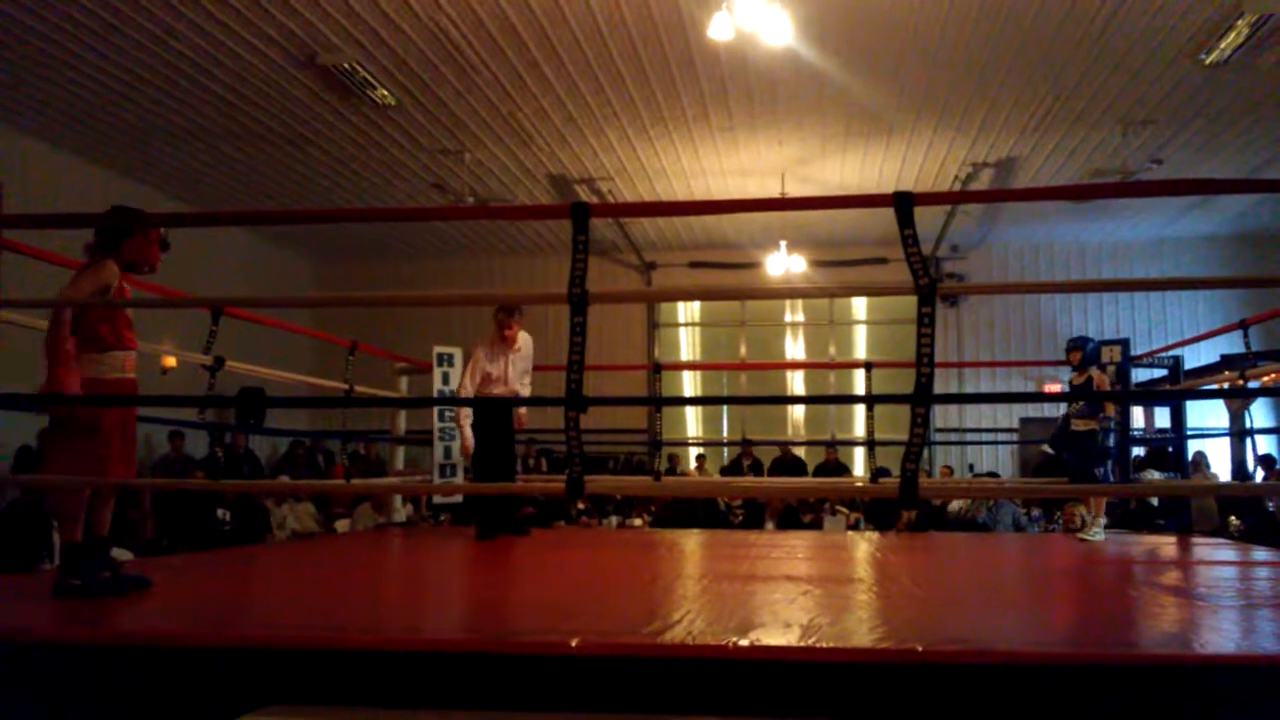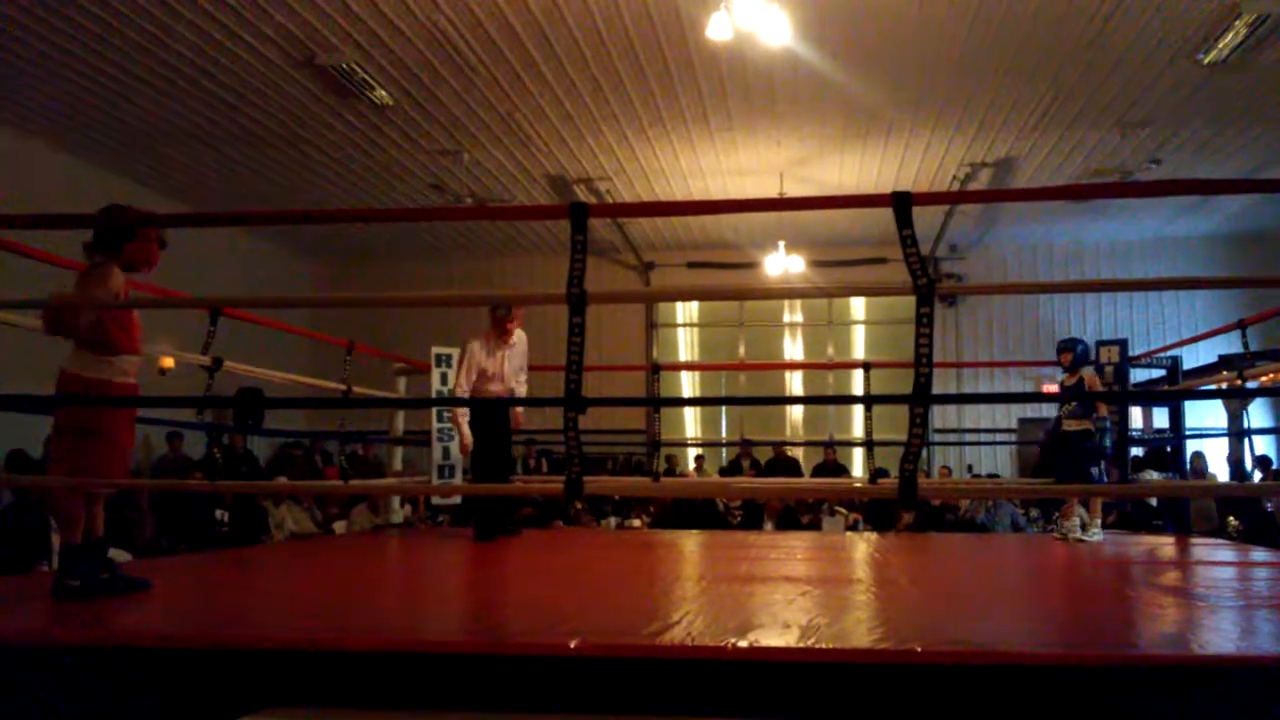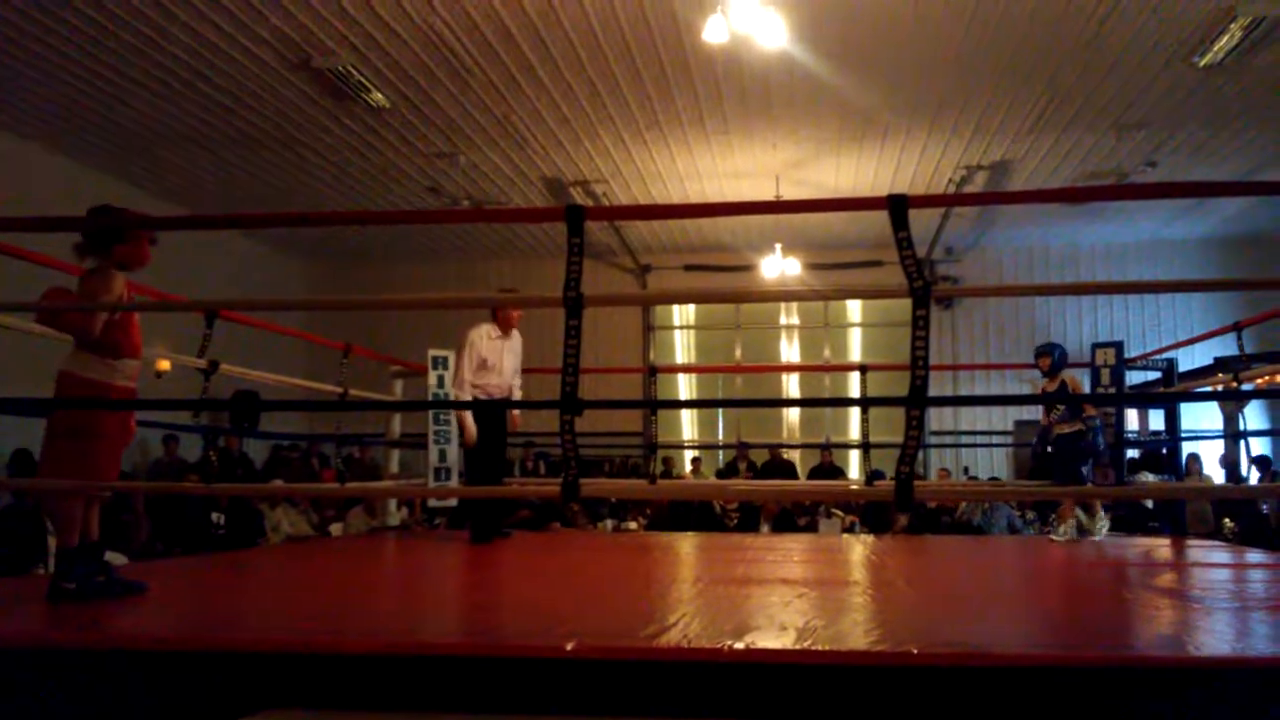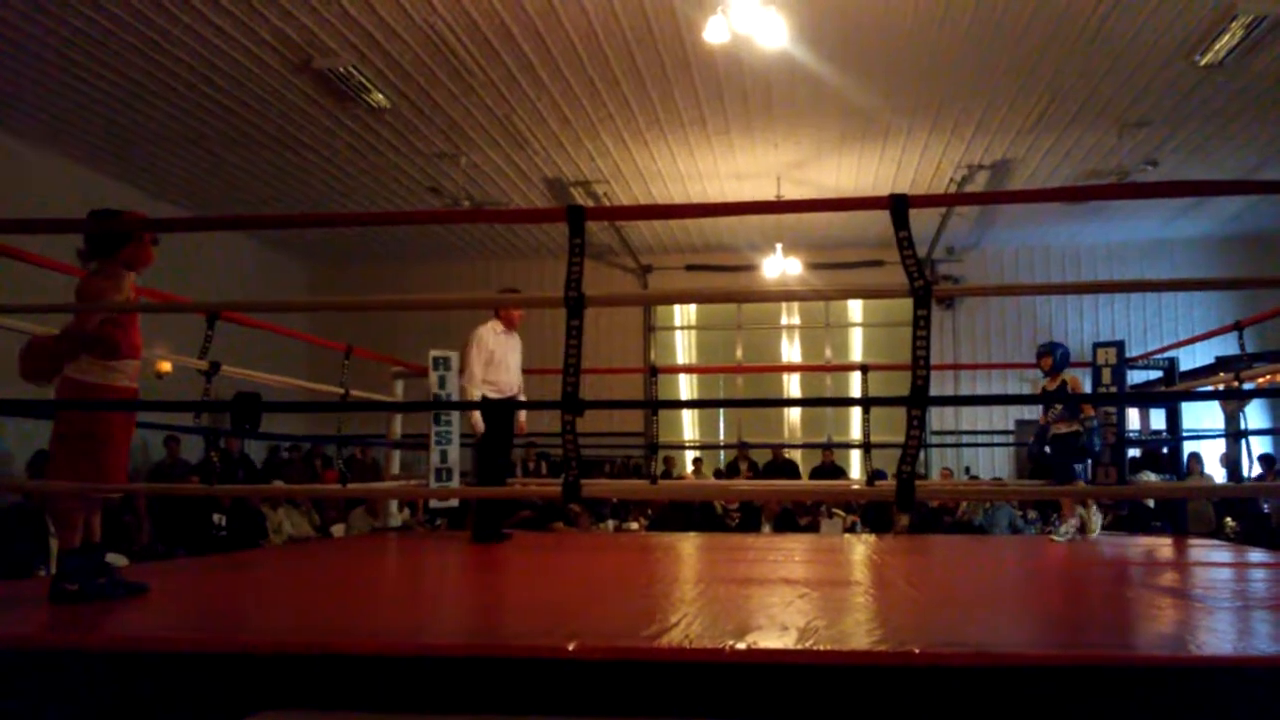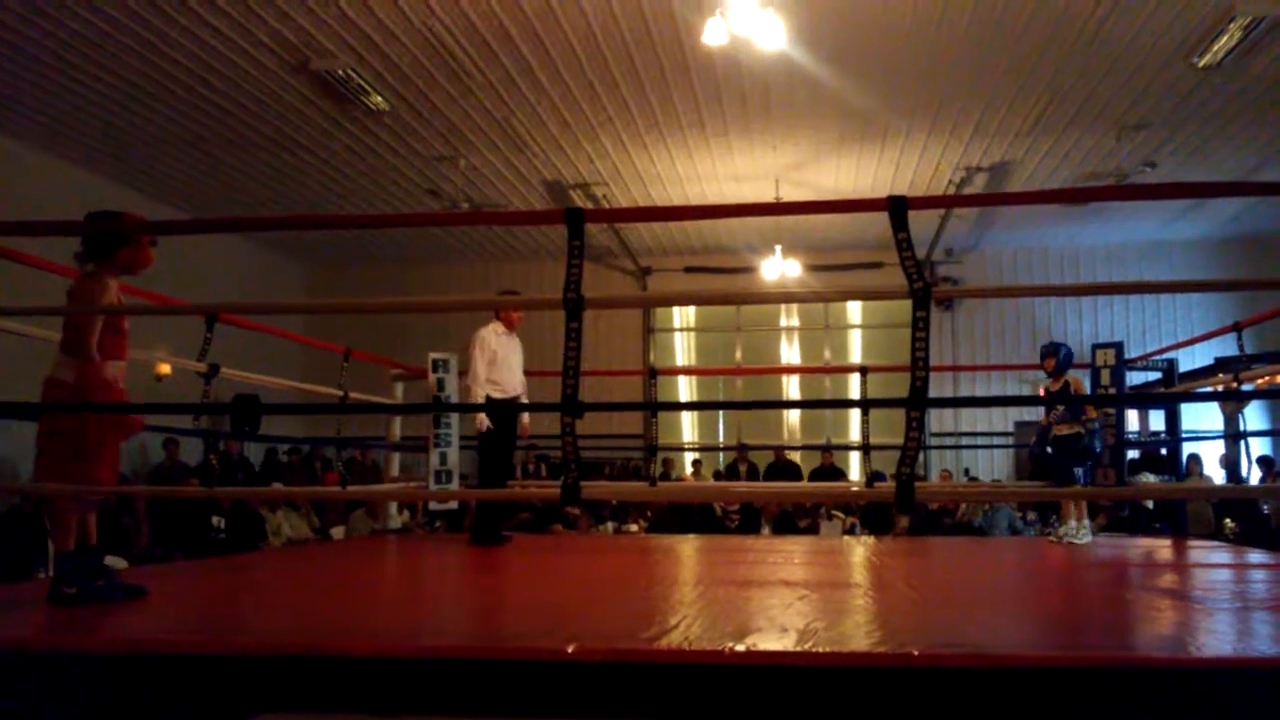
dt=0.4s
person 1, frame 1
left shoulder: (118, 278)
right shoulder: (104, 270)
left elbow: (104, 330)
right elbow: (64, 304)
right wrist: (63, 364)
left hip: (114, 389)
right hip: (90, 388)
left knee: (108, 476)
right knee: (81, 475)
left ankle: (97, 563)
right ankle: (73, 569)
person 1, frame 2
left shoulder: (112, 276)
right shoulder: (108, 274)
right elbow: (79, 323)
right wrist: (65, 316)
left hip: (109, 389)
right hip: (92, 387)
left knee: (97, 477)
right knee: (82, 476)
left ankle: (95, 564)
right ankle: (71, 570)
person 1, frame 3
left shoulder: (107, 278)
right shoulder: (111, 278)
left elbow: (89, 328)
right elbow: (90, 330)
right wrist: (63, 316)
left hip: (105, 392)
right hip: (92, 390)
left knee: (90, 480)
right knee: (77, 480)
left ankle: (91, 567)
right ankle: (67, 573)
person 1, frame 4
left shoulder: (102, 280)
right shoulder: (116, 279)
left elbow: (84, 333)
right elbow: (85, 330)
right wrist: (61, 350)
left hip: (107, 393)
right hip: (97, 392)
left knee: (93, 482)
right knee: (82, 482)
left ankle: (93, 569)
right ankle: (69, 574)
person 1, frame 5
left shoulder: (104, 285)
right shoulder: (101, 285)
right elbow: (85, 348)
left wrist: (112, 395)
right wrist: (108, 395)
left hip: (91, 397)
right hip: (80, 396)
left knee: (85, 486)
right knee: (74, 486)
left ankle: (92, 572)
right ankle: (68, 578)
person 2, frame 1
left shoulder: (527, 343)
right shoulder: (483, 352)
right elbow: (465, 392)
left wrist: (522, 408)
right wrist: (466, 434)
left hip: (504, 408)
right hip: (481, 409)
left knee: (508, 463)
right knee: (484, 466)
left ankle: (506, 518)
right ankle: (486, 523)
person 2, frame 2
left shoulder: (521, 339)
right shoulder: (477, 347)
right elbow: (461, 390)
left wrist: (518, 405)
right wrist: (464, 432)
left hip: (502, 406)
right hip: (478, 408)
left knee: (504, 464)
right knee: (483, 466)
left ankle: (502, 520)
right ankle: (484, 525)
person 2, frame 3
left shoulder: (516, 337)
right shoulder: (477, 337)
right elbow: (462, 381)
left wrist: (515, 408)
right wrist: (467, 422)
left hip: (498, 406)
right hip: (476, 406)
left knee: (497, 466)
right knee: (477, 468)
left ankle: (493, 523)
right ankle: (480, 528)
person 2, frame 4
left shoulder: (515, 339)
right shoulder: (483, 334)
right elbow: (472, 378)
left wrist: (521, 414)
right wrist: (475, 416)
left hip: (507, 406)
right hip: (488, 406)
left knee: (501, 467)
right knee: (488, 468)
left ankle: (494, 525)
right ankle: (484, 528)
person 2, frame 5
left shoulder: (515, 341)
right shoulder: (484, 336)
right elbow: (476, 378)
left wrist: (524, 415)
right wrist: (480, 415)
left hip: (510, 407)
right hip: (493, 406)
left knee: (503, 468)
right knee: (491, 469)
left ankle: (491, 528)
right ankle: (484, 530)
person 3, frame 1
left shoulder: (1099, 378)
right shoulder: (1073, 380)
left elbow: (1109, 408)
left wrist: (1106, 433)
right wrist: (1061, 433)
left hip: (1093, 433)
right hip: (1074, 434)
left knee: (1097, 478)
right knee: (1078, 477)
left ankle: (1098, 525)
right ankle: (1094, 516)
person 3, frame 2
left shoulder: (1089, 379)
right shoulder: (1063, 382)
left elbow: (1102, 409)
left wrist: (1101, 434)
right wrist: (1052, 435)
left hip: (1085, 434)
right hip: (1066, 435)
left knee: (1091, 479)
right knee: (1067, 479)
left ankle: (1095, 526)
right ankle: (1071, 523)
person 3, frame 3
left shoulder: (1071, 381)
right shoulder: (1044, 388)
left elbow: (1088, 408)
left wrist: (1094, 434)
right wrist: (1041, 442)
left hip: (1077, 435)
right hip: (1058, 439)
left knee: (1082, 478)
right knee: (1064, 481)
left ankle: (1099, 517)
right ankle: (1068, 525)
person 3, frame 4
left shoulder: (1071, 381)
right shoulder: (1044, 388)
left elbow: (1087, 409)
left wrist: (1091, 434)
right wrist: (1038, 441)
left hip: (1074, 435)
right hip: (1055, 438)
left knee: (1075, 478)
right knee: (1062, 481)
left ankle: (1092, 513)
right ankle: (1069, 524)
person 3, frame 5
left shoulder: (1074, 382)
right shoulder: (1048, 388)
left elbow: (1090, 411)
left wrist: (1091, 437)
right wrist: (1040, 441)
left hip: (1076, 437)
right hip: (1057, 439)
left knee: (1075, 482)
right knee: (1062, 483)
left ankle: (1084, 527)
right ankle: (1068, 526)
